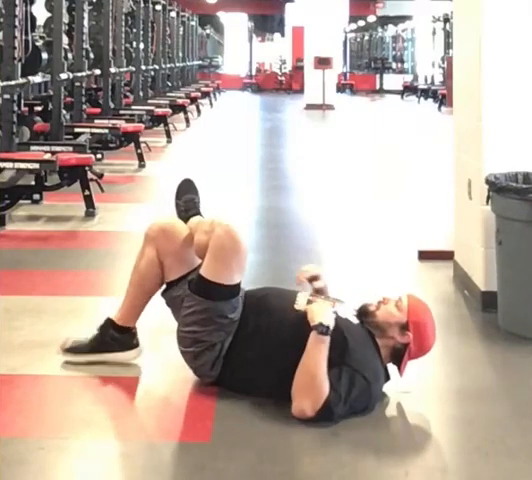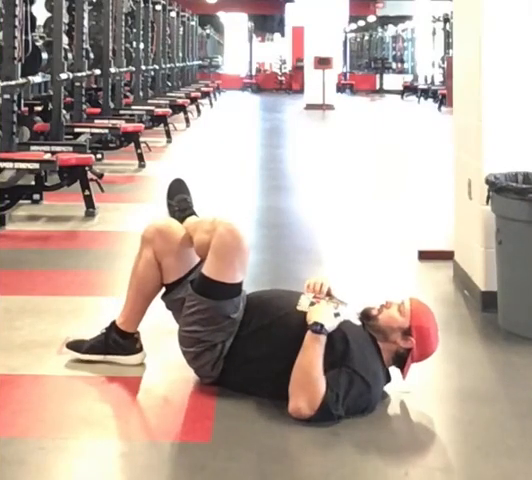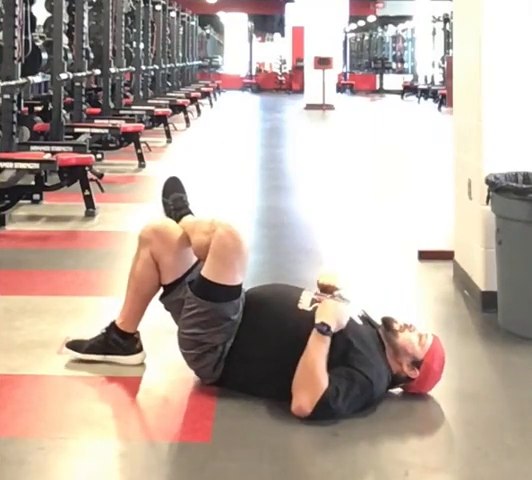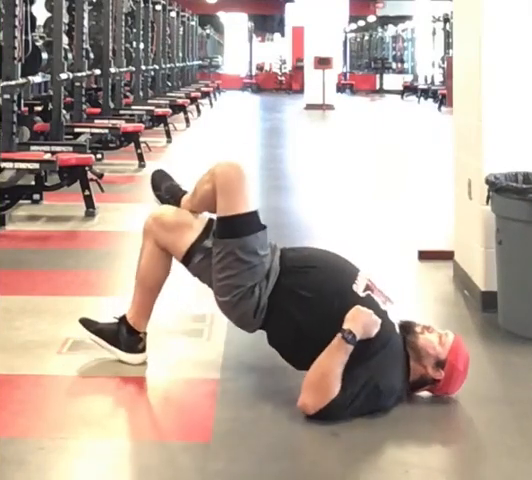
dt=1s
person 1, frame 1
left shoulder: (365, 374)
right shoulder: (358, 333)
left elbow: (306, 407)
left wrist: (322, 328)
right wrist: (318, 294)
left hip: (215, 348)
right hip: (236, 319)
left knee: (224, 235)
right knee: (162, 233)
left ankle: (193, 222)
right ankle: (119, 334)
person 1, frame 2
left shoulder: (365, 377)
right shoulder: (361, 331)
left elbow: (302, 406)
left wrist: (318, 328)
right wrist: (318, 293)
left hip: (215, 350)
right hip: (237, 321)
left knee: (227, 234)
right knee: (158, 234)
left ankle: (188, 221)
right ankle: (122, 338)
person 1, frame 3
left shoulder: (369, 374)
right shoulder: (369, 328)
left elbow: (304, 403)
left wrist: (325, 327)
right wrist: (328, 296)
left hip: (216, 349)
right hip: (237, 318)
left knee: (227, 239)
right knee: (155, 234)
left ankle: (186, 220)
right ankle: (122, 338)
person 1, frame 4
left shoulder: (386, 377)
right shoulder: (391, 334)
left elbow: (312, 402)
left wrist: (350, 336)
left hip: (254, 290)
right hip: (274, 269)
left knee: (229, 173)
right knee: (159, 223)
left ankle: (186, 203)
right ankle: (132, 334)
